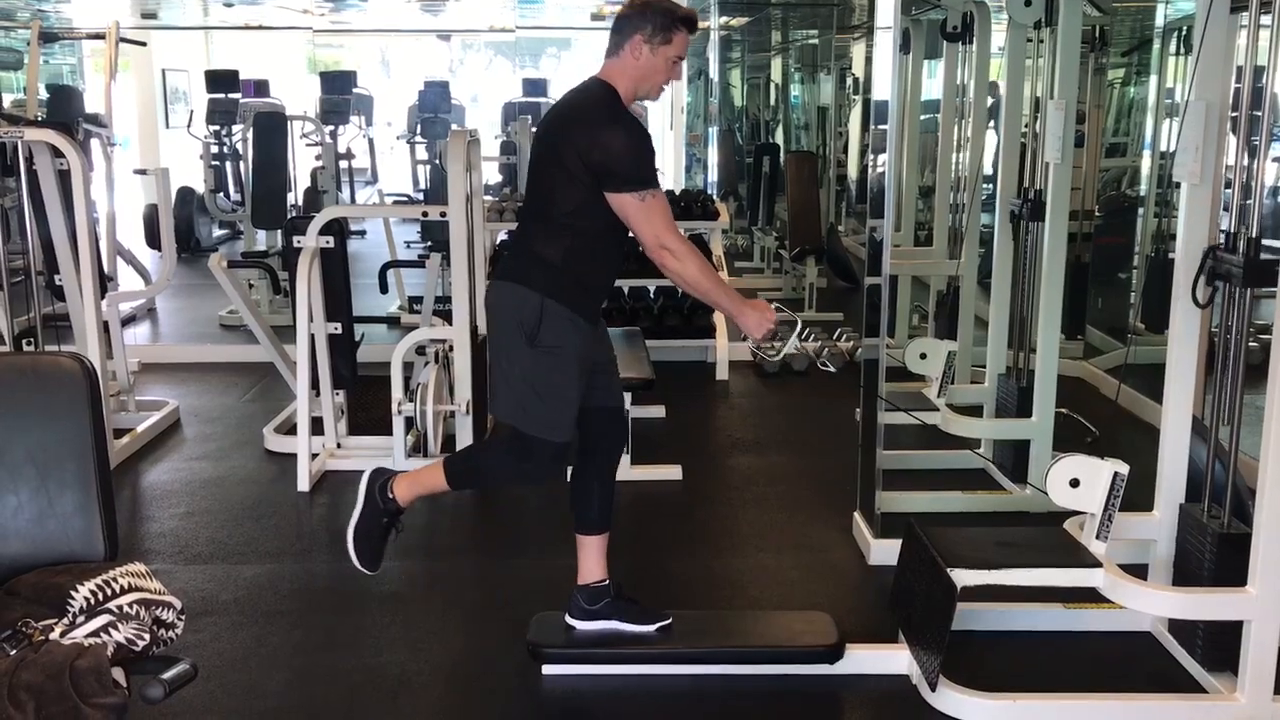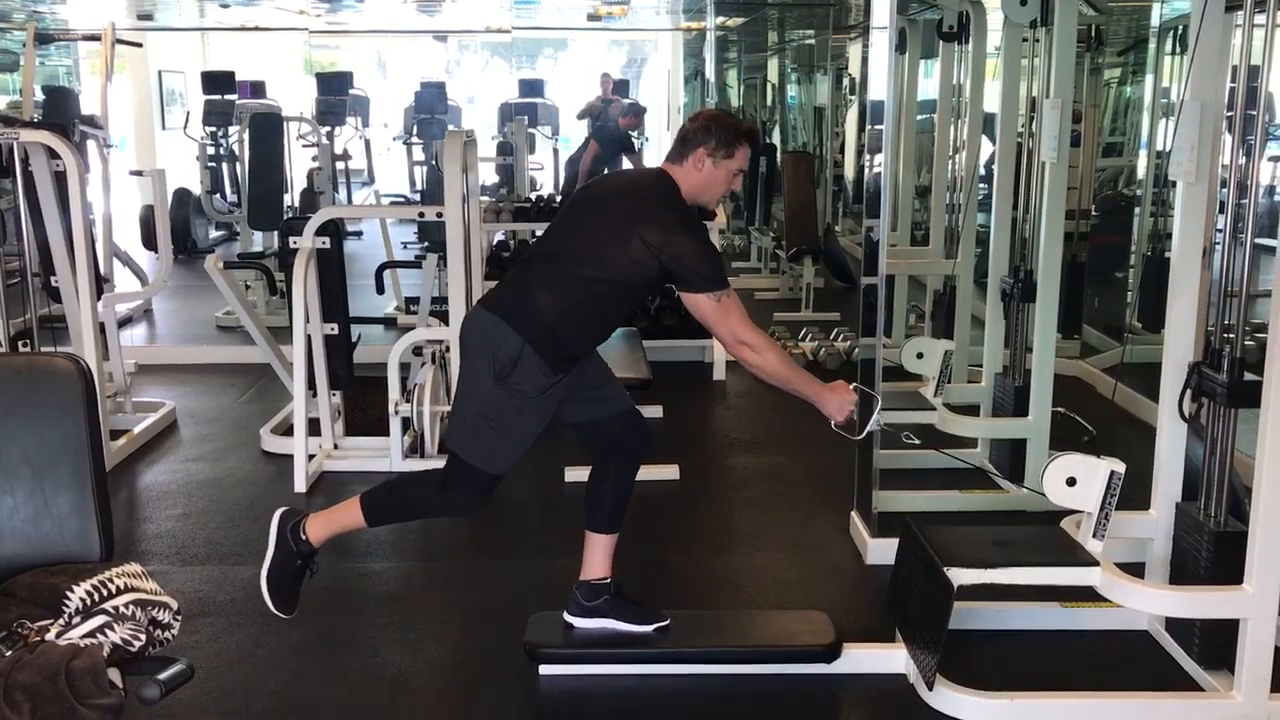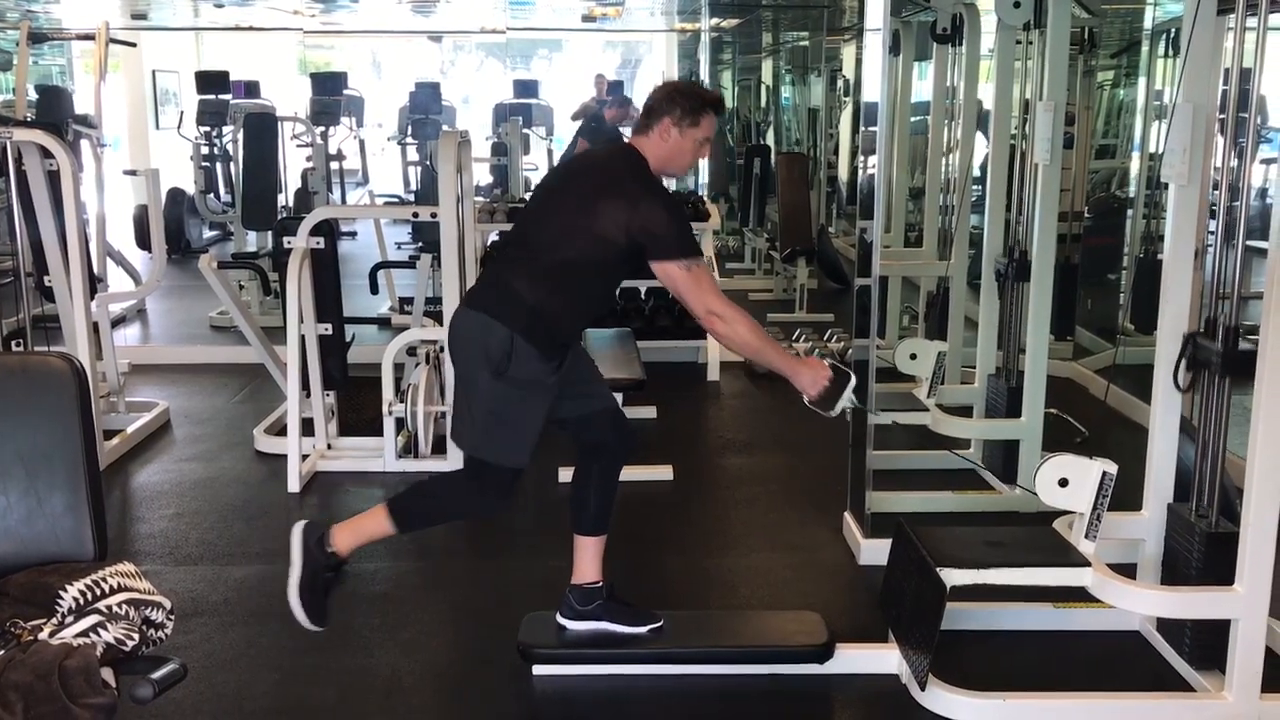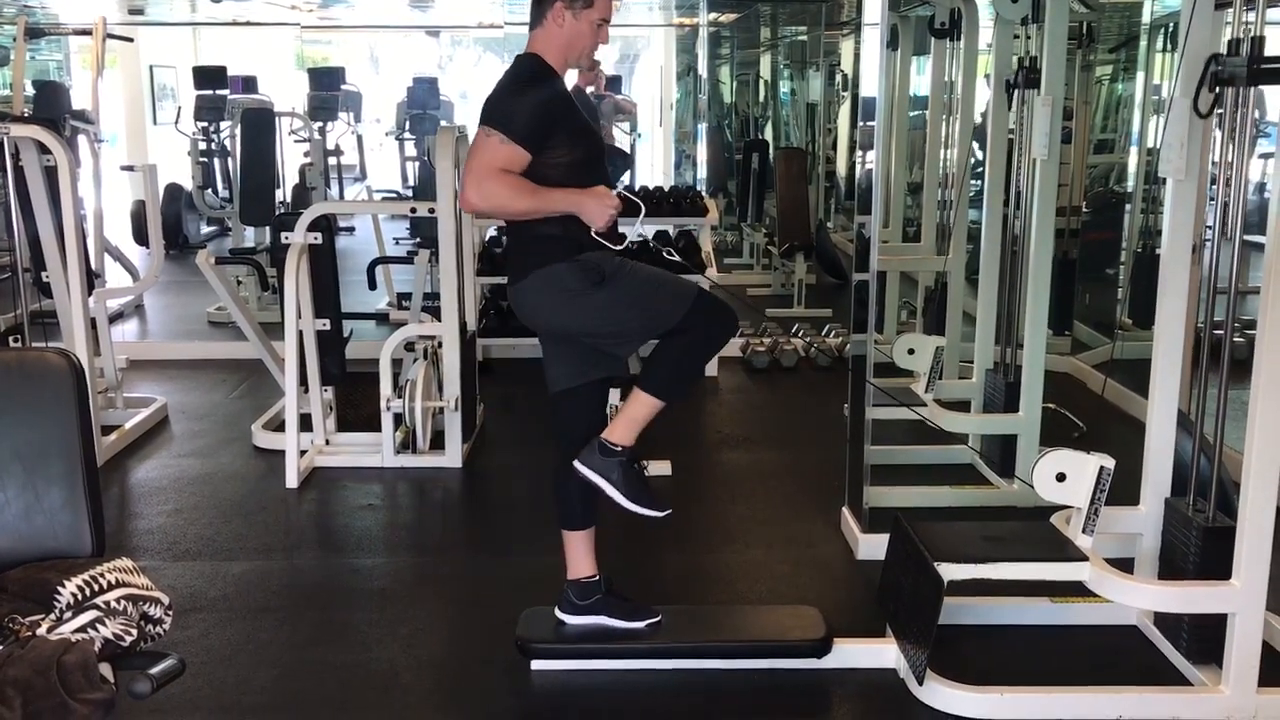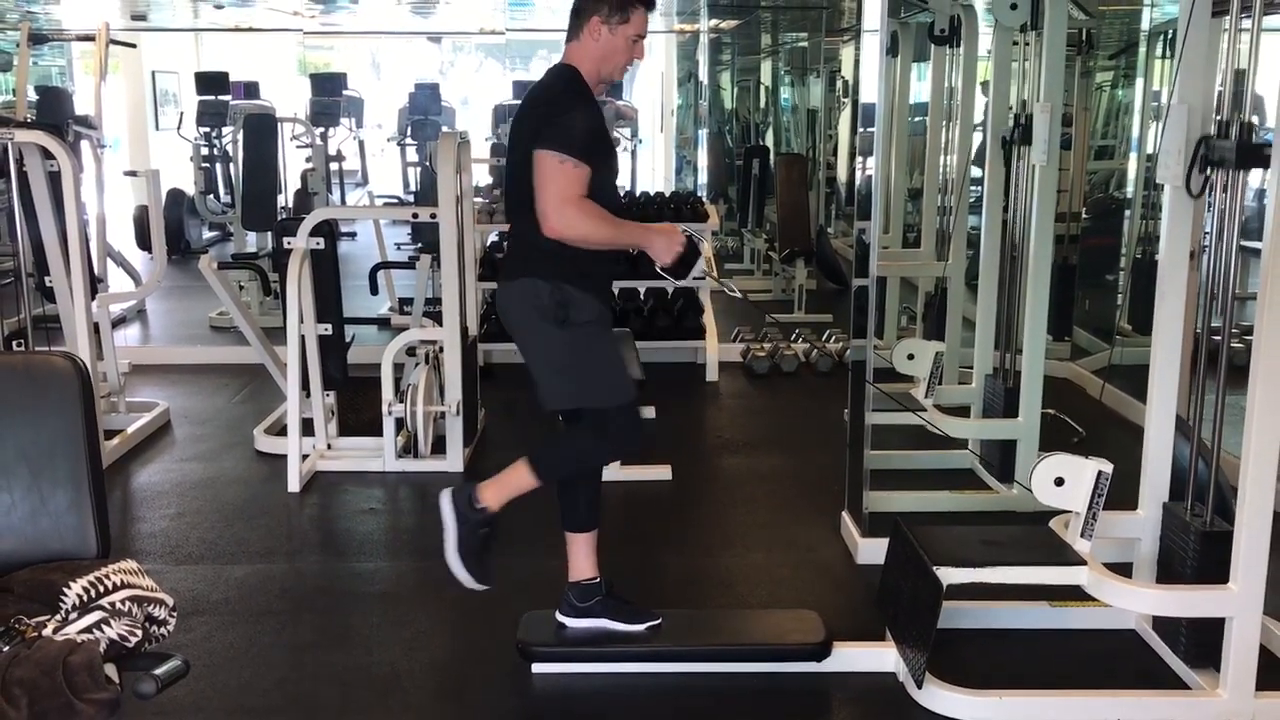
dt=1s
person 1, frame 1
left shoulder: (585, 108)
right shoulder: (612, 130)
right elbow: (665, 247)
right wrist: (742, 311)
left hip: (562, 303)
right hip: (541, 306)
left knee: (605, 434)
right knee: (537, 451)
left ankle: (593, 596)
right ankle: (391, 493)
person 1, frame 2
left shoulder: (628, 188)
right shoulder: (677, 232)
right elbow: (743, 342)
right wrist: (824, 396)
left hip: (544, 342)
right hip: (515, 348)
left knee: (625, 439)
right knee: (465, 487)
left ankle: (593, 594)
right ankle: (303, 534)
person 1, frame 3
left shoulder: (594, 169)
right shoulder: (647, 201)
right elbow: (714, 310)
right wrist: (794, 369)
left hip: (532, 332)
right hip: (505, 338)
left knee: (606, 436)
right knee: (488, 482)
left ankle: (585, 595)
right ankle: (330, 544)
person 1, frame 4
left shoulder: (542, 89)
right shoulder: (530, 90)
right elbow: (478, 189)
left wrist: (590, 199)
right wrist: (578, 200)
left hip: (561, 282)
right hip: (566, 279)
left knee: (579, 433)
right knee: (710, 317)
left ankle: (583, 591)
right ankle: (615, 450)
person 1, frame 5
left shoulder: (562, 97)
right shoulder: (567, 104)
right elbow: (561, 218)
left wrist: (630, 233)
right wrist: (647, 236)
left hip: (564, 292)
right hip: (553, 295)
left knee: (593, 432)
right knee: (613, 430)
left ankle: (584, 592)
right ankle: (476, 503)
